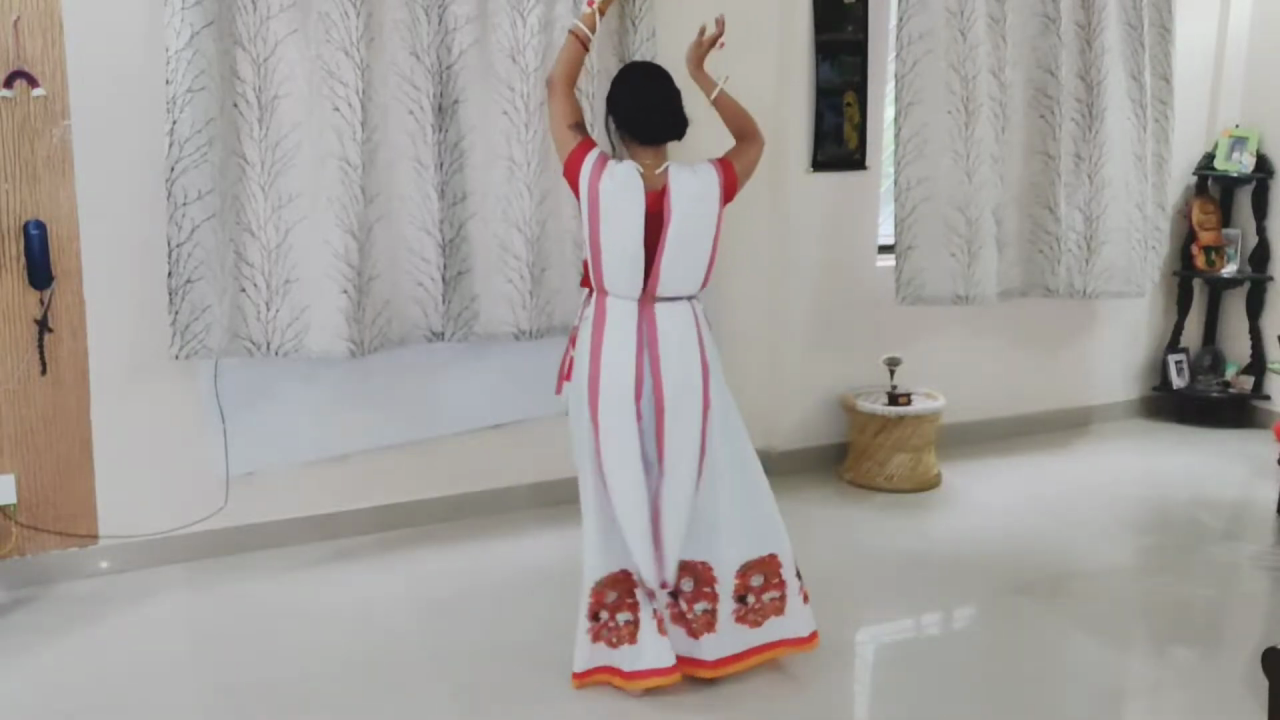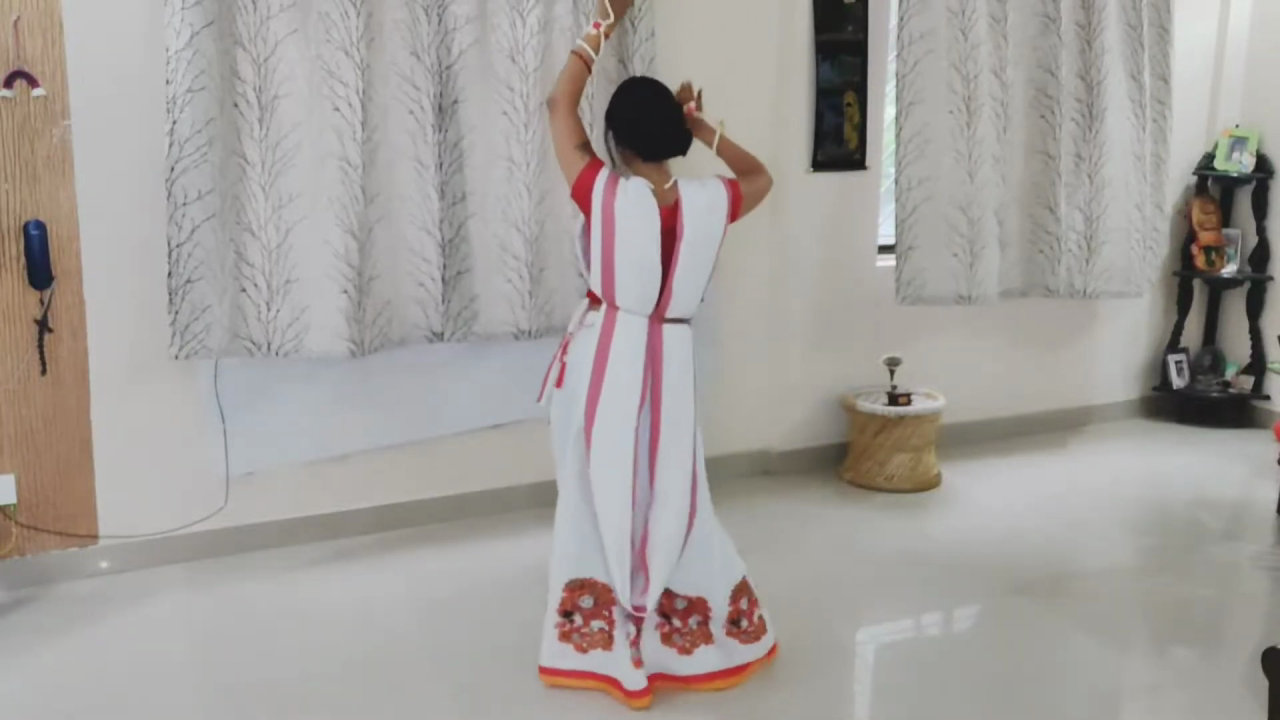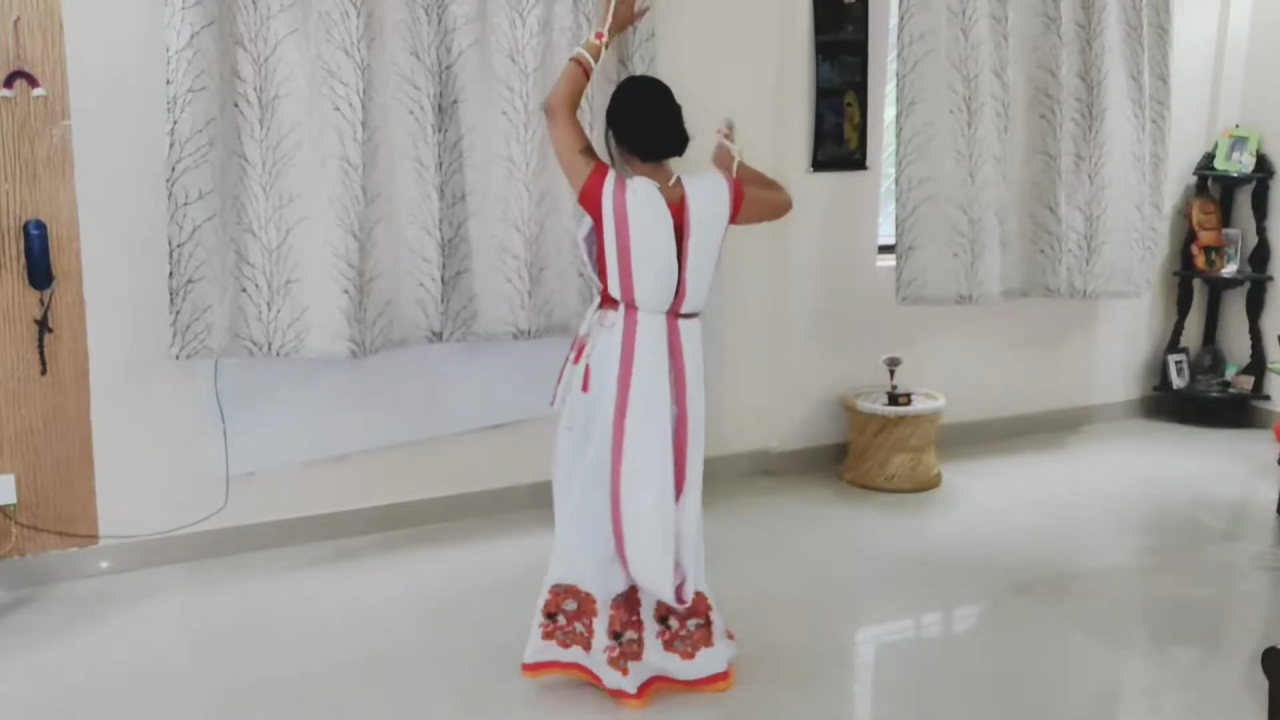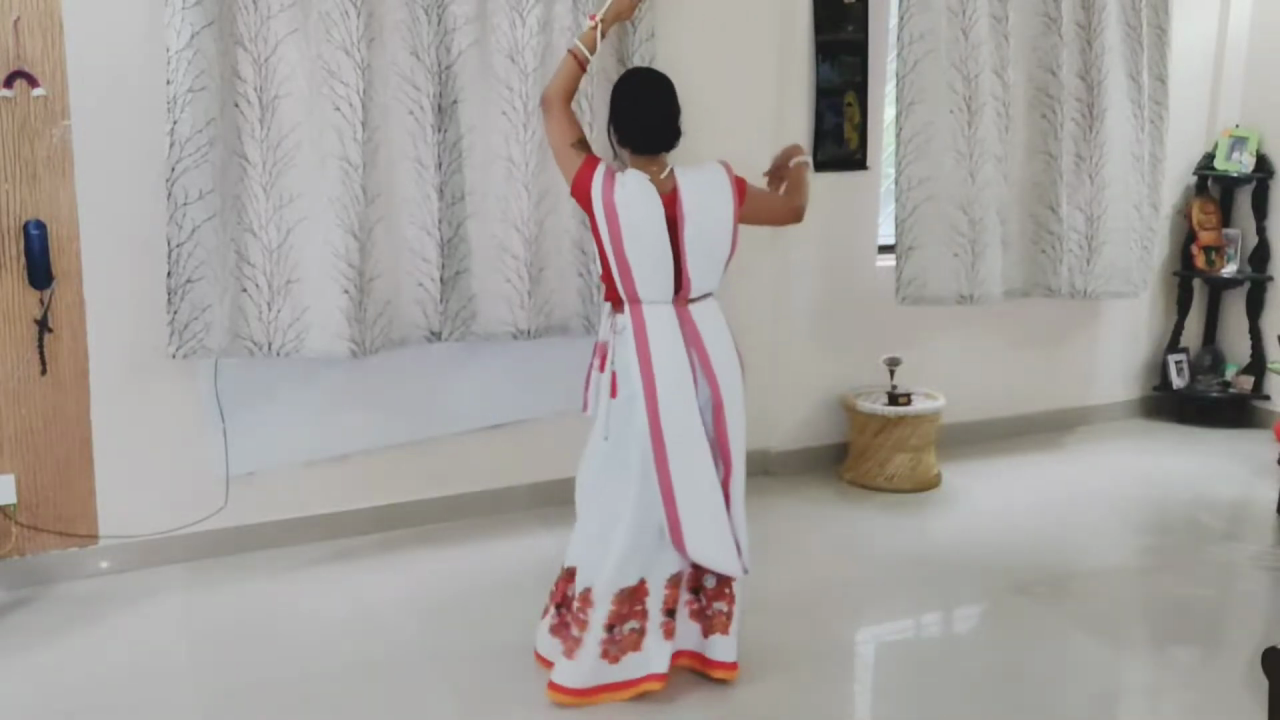
dt=0.3s
person 1, frame 1
left shoulder: (594, 179)
right shoulder: (705, 186)
left elbow: (558, 89)
right elbow: (753, 141)
right wrist: (702, 77)
left hip: (609, 350)
right hip: (679, 348)
left knee: (620, 498)
right knee: (711, 484)
left ankle: (635, 646)
right ankle: (718, 632)
person 1, frame 2
left shoulder: (605, 195)
right shoulder: (709, 203)
left elbow: (559, 106)
right elbow: (760, 177)
right wrist: (705, 129)
left hip: (601, 364)
right hip: (666, 366)
left knee: (600, 510)
right knee: (670, 503)
left ankle: (611, 653)
right ankle: (709, 640)
person 1, frame 3
left shoulder: (610, 195)
right shoulder: (711, 195)
left elbow: (557, 108)
right elbow: (781, 201)
right wrist: (734, 164)
left hip: (615, 360)
right hip: (678, 362)
left knee: (601, 501)
right knee: (664, 504)
left ankle: (612, 654)
right ankle: (683, 649)
person 1, frame 4
left shoulder: (603, 191)
right shoulder: (713, 188)
left elbow: (554, 103)
right elbow: (793, 210)
right wrist: (794, 167)
left hip: (639, 360)
right hip: (706, 352)
left knee: (625, 503)
right knee: (703, 496)
left ankle: (609, 654)
right ankle: (702, 637)
